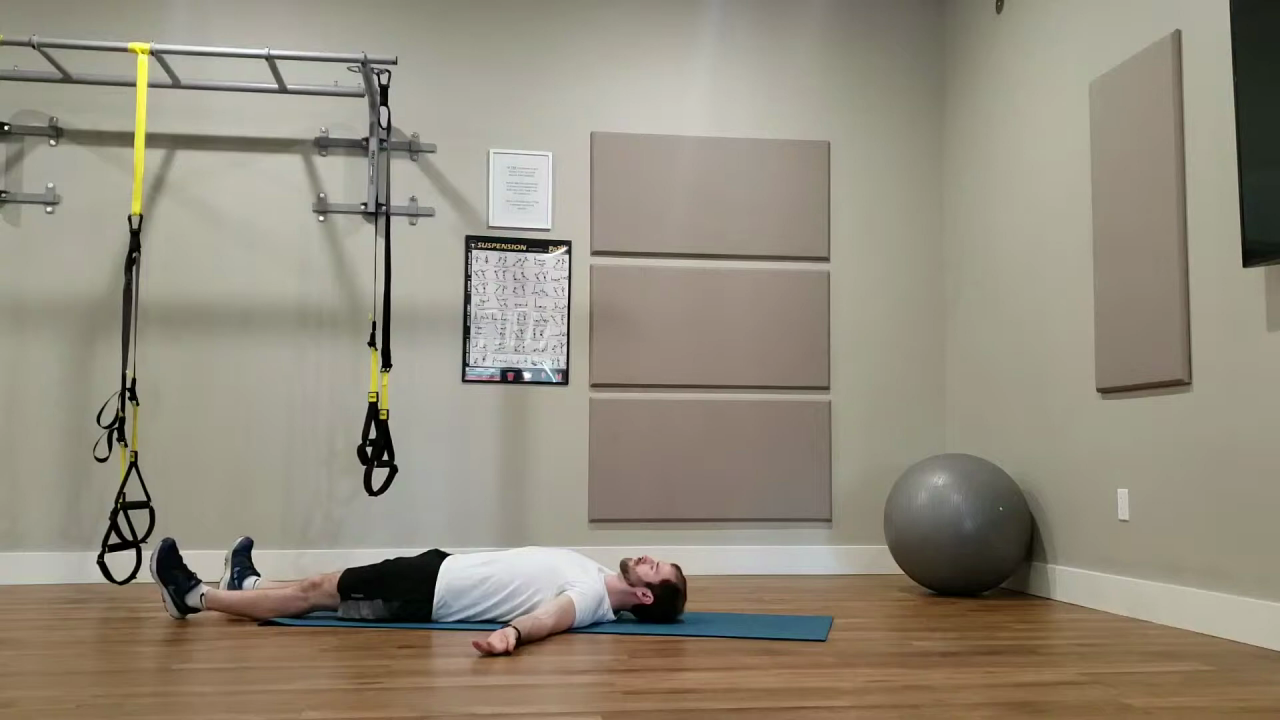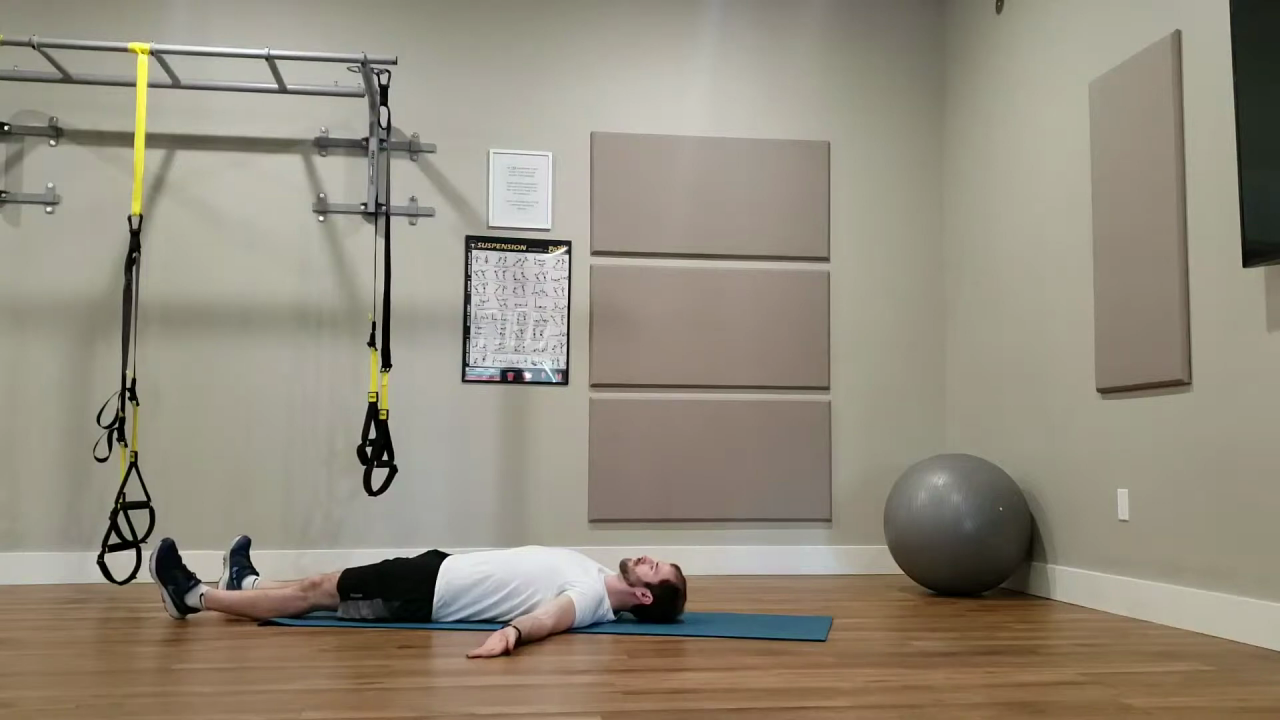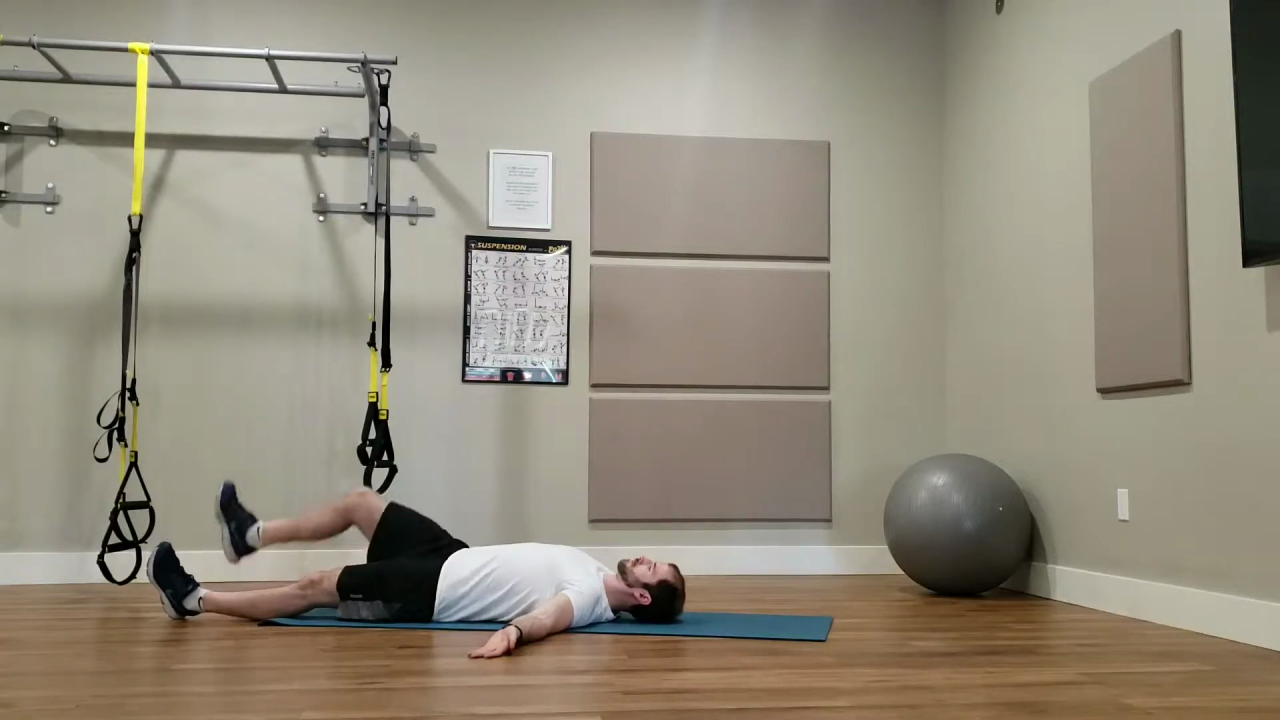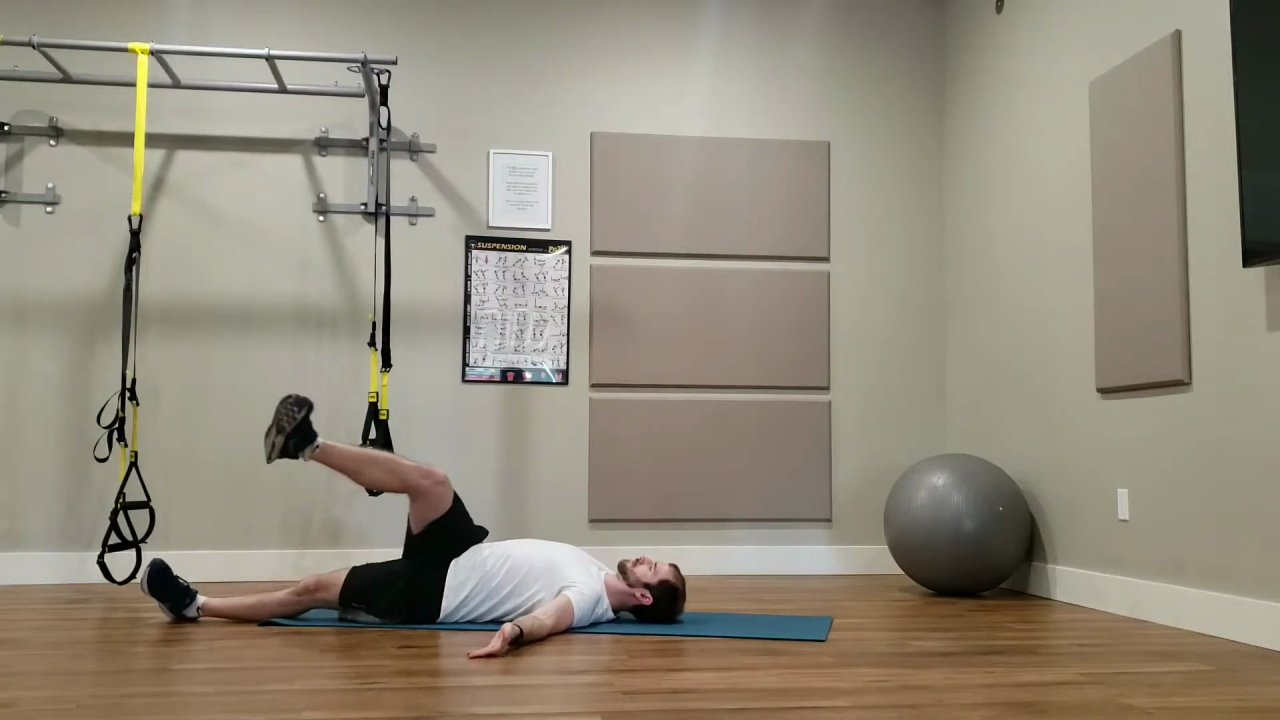
dt=0.5s
person 1, frame 1
left shoulder: (591, 599)
right shoulder: (595, 575)
left elbow: (551, 616)
left wrist: (512, 630)
left hip: (432, 595)
right hip: (444, 568)
left knee: (317, 592)
right knee: (329, 579)
left ankle: (194, 595)
right ankle: (251, 583)
person 1, frame 2
left shoulder: (591, 598)
right shoulder: (596, 574)
left elbow: (551, 616)
left wrist: (512, 631)
left hip: (432, 594)
right hip: (445, 566)
left knee: (318, 592)
right knee: (333, 577)
left ankle: (195, 596)
right ankle: (249, 583)
person 1, frame 3
left shoulder: (590, 596)
right shoulder: (596, 570)
left elbow: (553, 613)
left wrist: (514, 629)
left hip: (432, 593)
right hip: (454, 560)
left knee: (315, 586)
right knee: (362, 502)
left ankle: (194, 598)
right ankle: (250, 533)
person 1, frame 4
left shoulder: (589, 598)
right shoulder: (596, 570)
left elbow: (552, 616)
left wrist: (514, 632)
left hip: (433, 596)
right hip: (463, 555)
left knee: (340, 566)
right knee: (417, 494)
